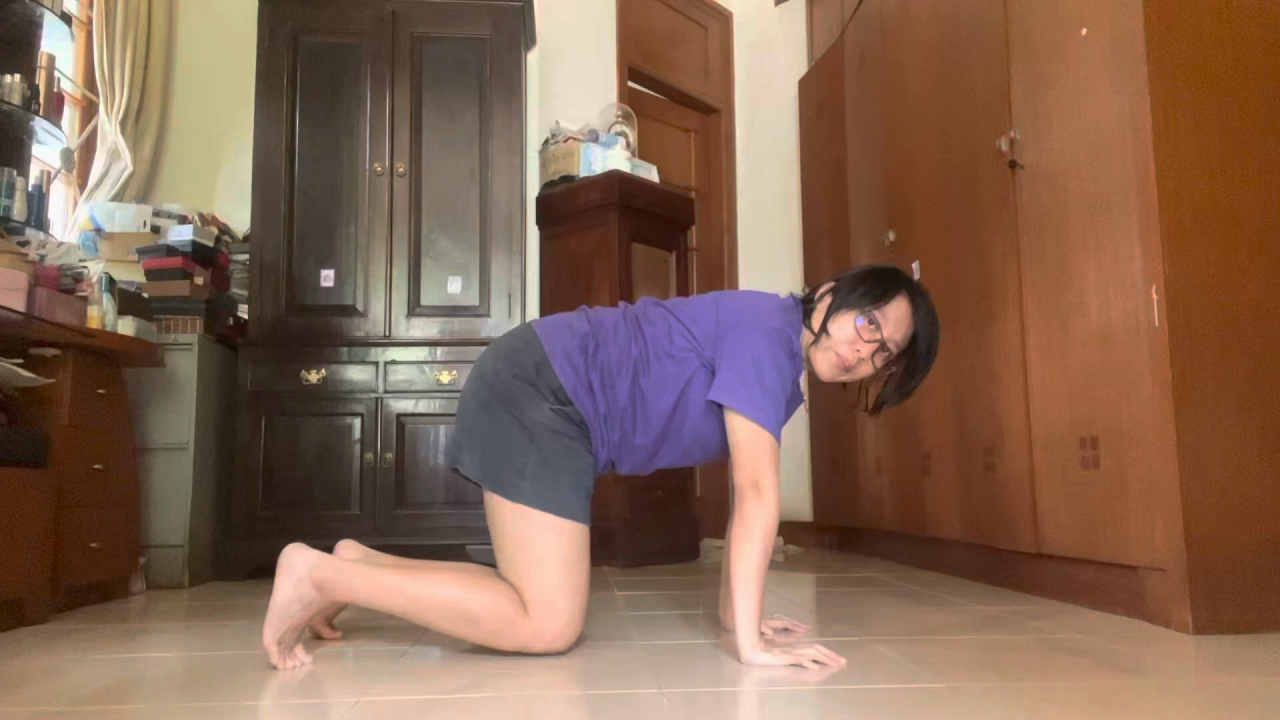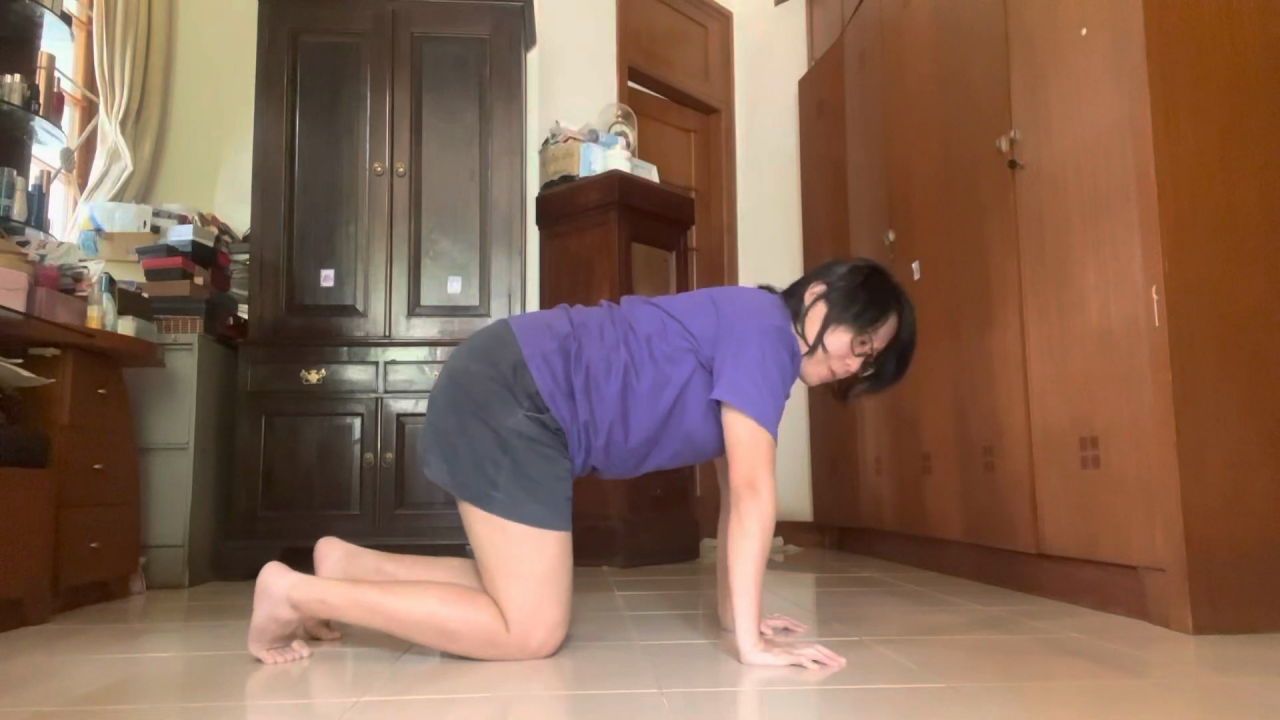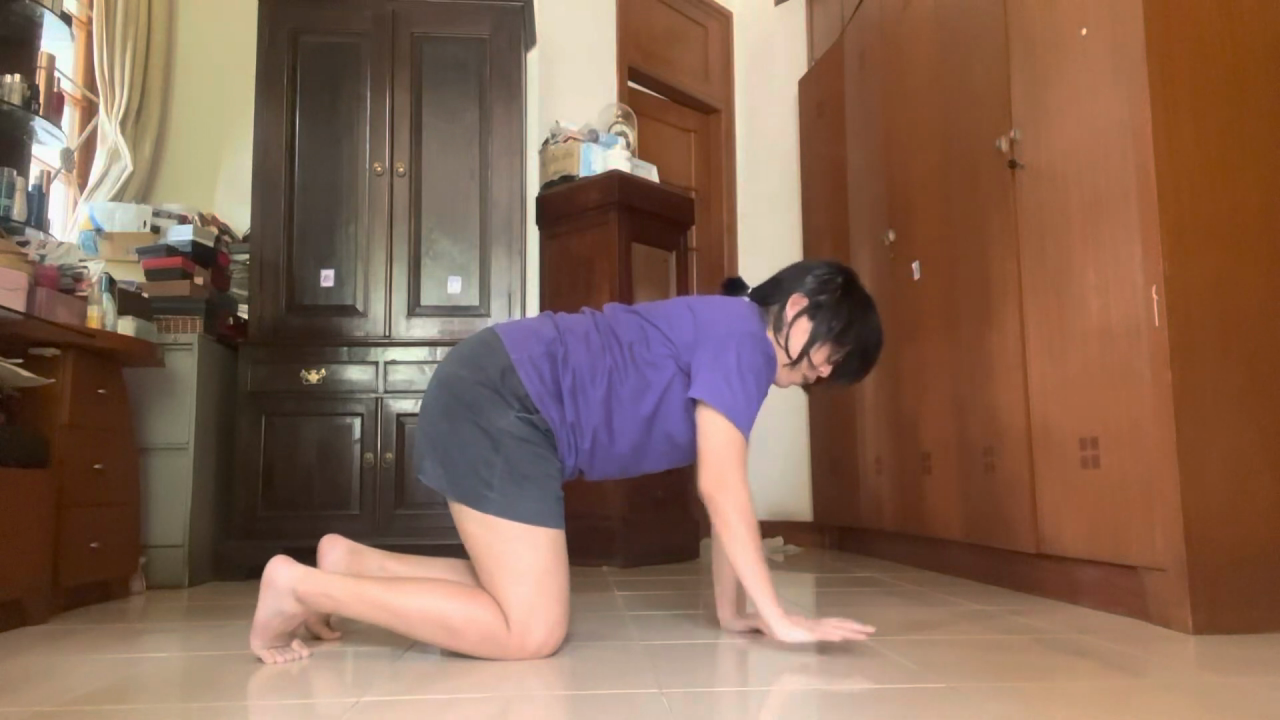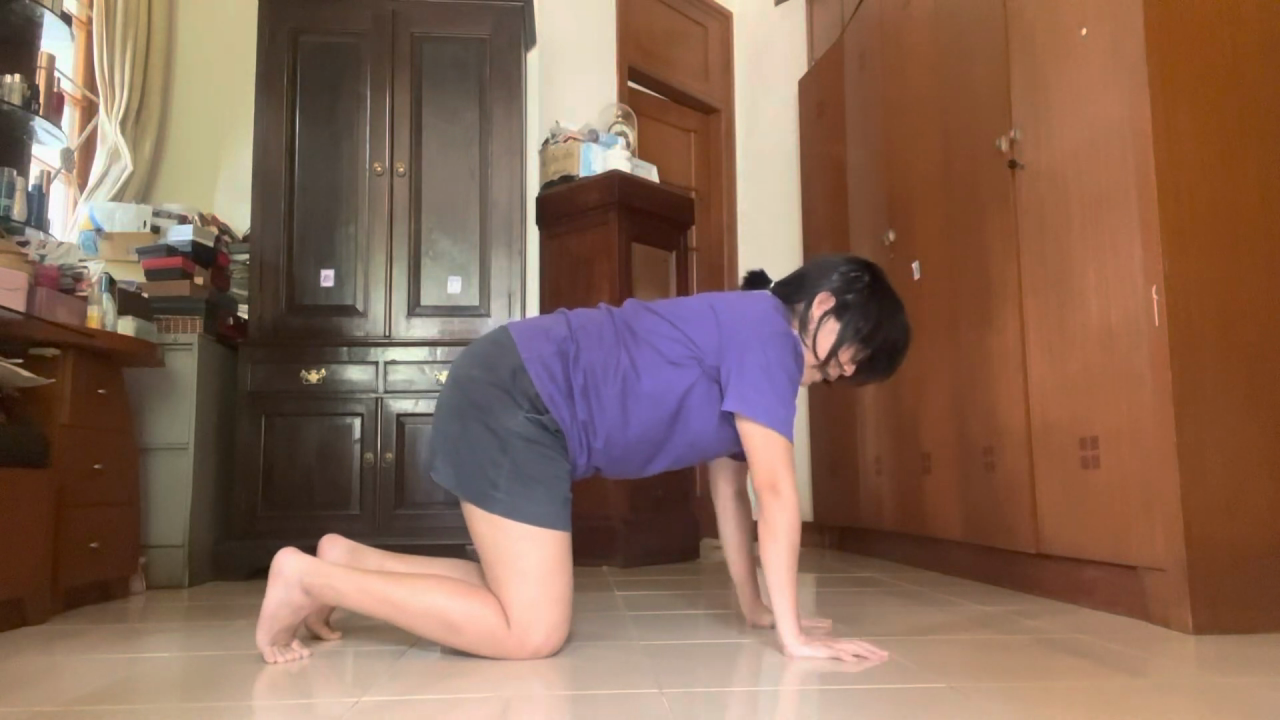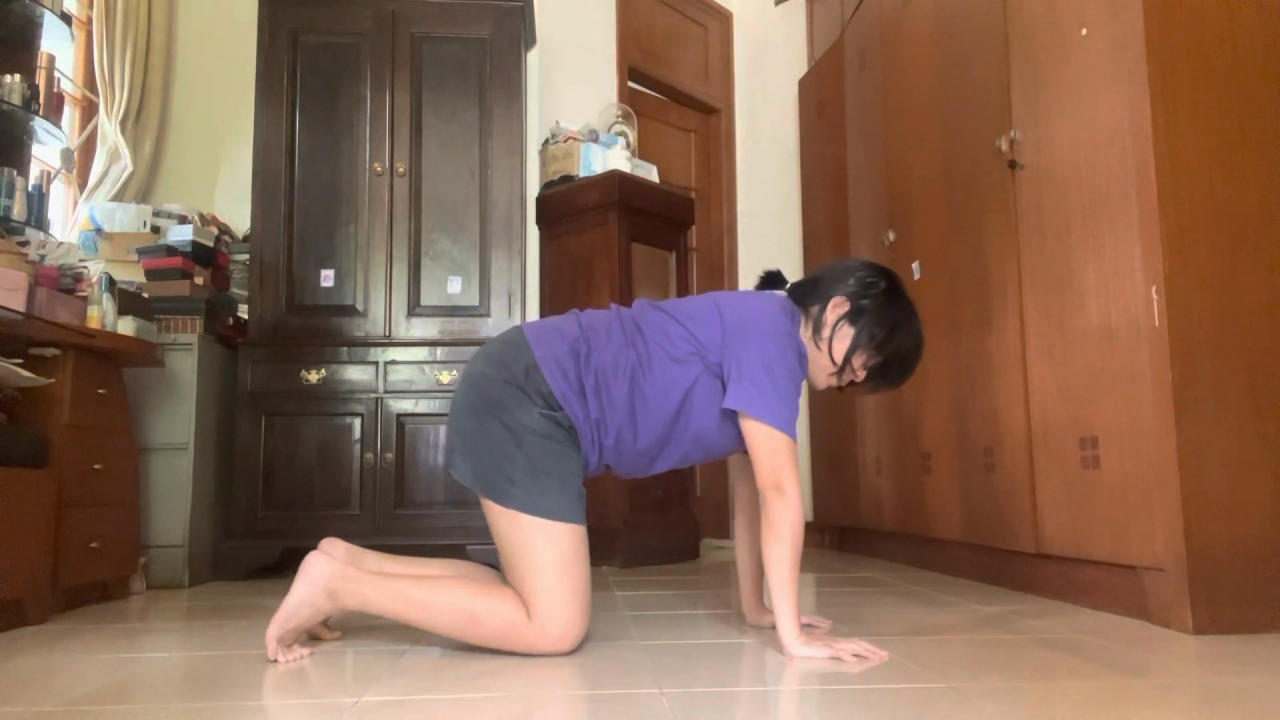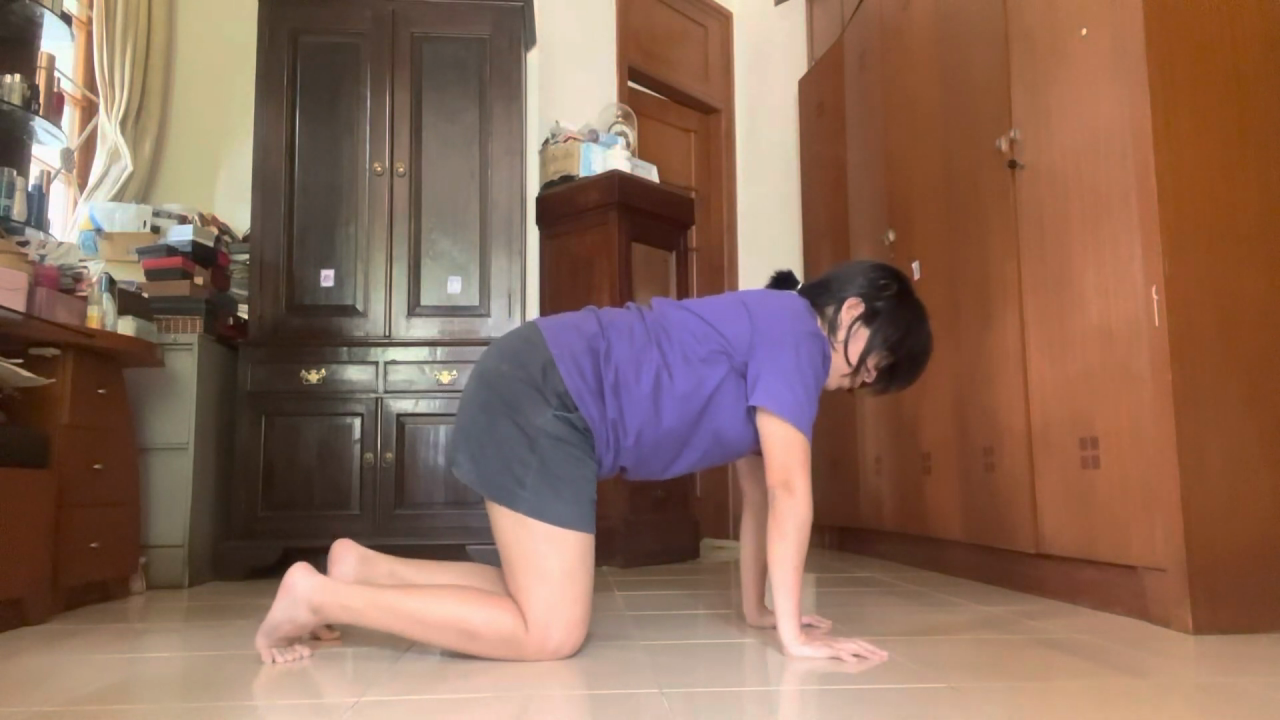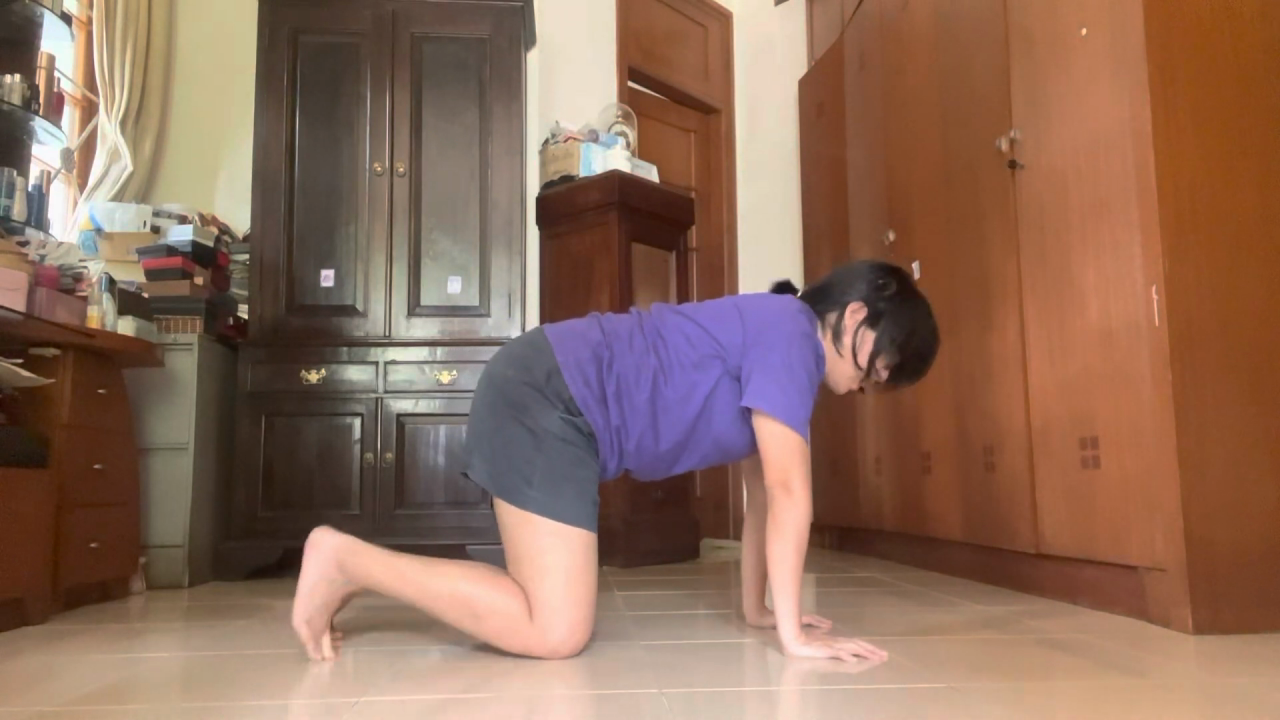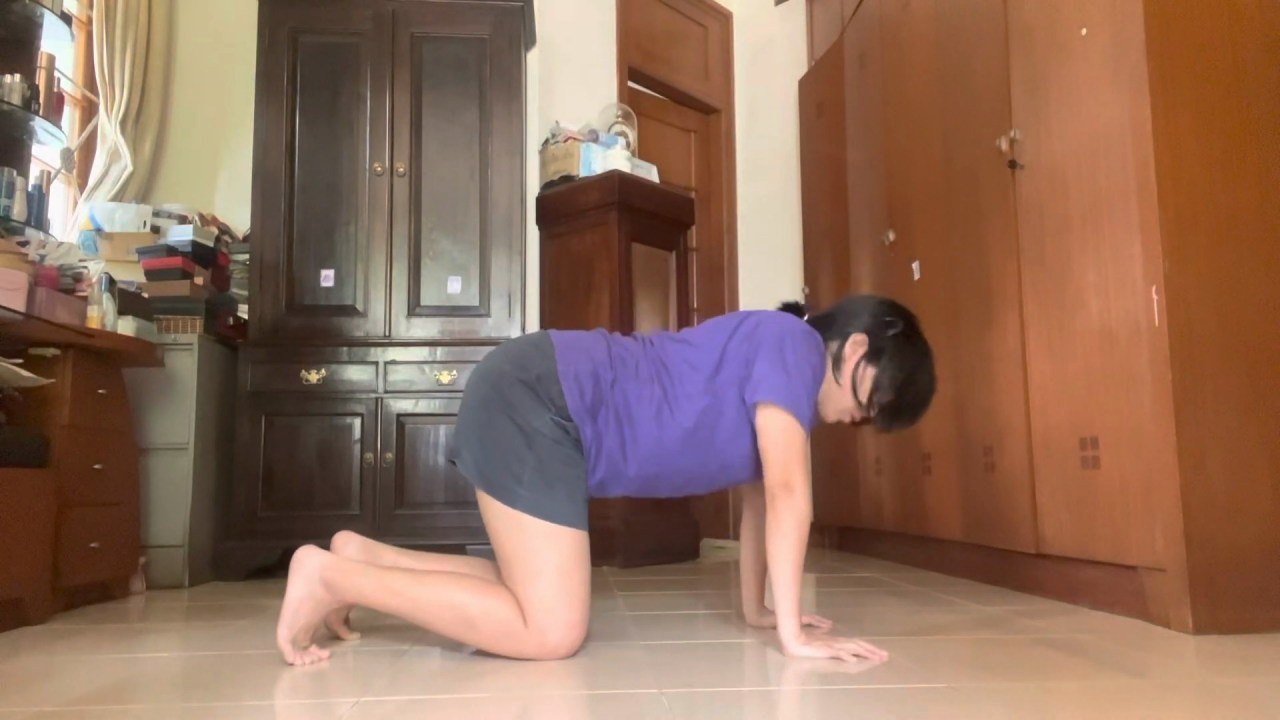
dt=0.7s
person 1, frame 1
left shoulder: (785, 380)
right shoulder: (769, 333)
left elbow: (748, 495)
right elbow: (757, 495)
left wrist: (735, 609)
right wrist: (750, 639)
left hip: (542, 402)
right hip: (534, 391)
left knee: (544, 594)
right knee: (548, 625)
left ankle: (362, 566)
right ankle: (320, 574)
person 1, frame 2
left shoulder: (752, 348)
right shoulder: (765, 332)
left elbow: (735, 493)
right elbow: (753, 493)
left wrist: (732, 612)
right wrist: (750, 641)
left hip: (511, 391)
right hip: (511, 394)
left knee: (528, 591)
right knee: (532, 633)
left ankle: (348, 563)
right ankle: (296, 591)
person 1, frame 3
left shoulder: (727, 350)
right shoulder: (741, 334)
left elbow: (722, 490)
right elbow: (720, 487)
left wrist: (729, 612)
right wrist: (780, 620)
left hip: (494, 397)
right hip: (499, 398)
left knee: (519, 589)
right knee: (531, 632)
left ankle: (350, 561)
right ankle: (302, 586)
person 1, frame 4
left shoulder: (740, 338)
right shoulder: (769, 335)
left elbow: (728, 487)
right elbow: (777, 494)
left wrist: (755, 608)
right wrist: (793, 635)
left hip: (510, 395)
right hip: (515, 399)
left knee: (524, 593)
right knee: (534, 633)
left ankle: (349, 560)
right ankle: (311, 578)
person 1, frame 5
left shoulder: (758, 340)
right shoulder: (772, 334)
left elbow: (747, 489)
right elbow: (778, 491)
left wrist: (754, 606)
right wrist: (793, 633)
left hip: (527, 396)
right hip: (527, 393)
left knee: (537, 593)
right knee: (554, 627)
left ankle: (351, 562)
right ankle: (333, 582)
person 1, frame 6
left shoulder: (767, 337)
right shoulder: (795, 333)
left elbow: (758, 490)
right elbow: (790, 492)
left wrist: (754, 608)
right wrist: (793, 632)
left hip: (534, 389)
right hip: (541, 395)
left knee: (541, 595)
right knee: (551, 635)
left ankle: (364, 568)
right ankle: (320, 596)
person 1, frame 7
left shoulder: (774, 336)
right shoulder: (790, 336)
left elbow: (762, 491)
right elbow: (789, 494)
left wrist: (755, 607)
right wrist: (792, 632)
left hip: (546, 397)
right hip: (547, 397)
left knee: (547, 596)
right knee: (555, 634)
left ankle: (365, 562)
right ankle: (344, 559)
person 1, frame 8
left shoulder: (771, 364)
right shoulder: (793, 344)
left elbow: (758, 498)
right elbow: (787, 492)
left wrist: (757, 608)
right wrist: (793, 632)
left hip: (533, 401)
right hip: (534, 402)
left knee: (540, 595)
right knee: (552, 633)
left ankle: (362, 557)
right ankle: (333, 576)
